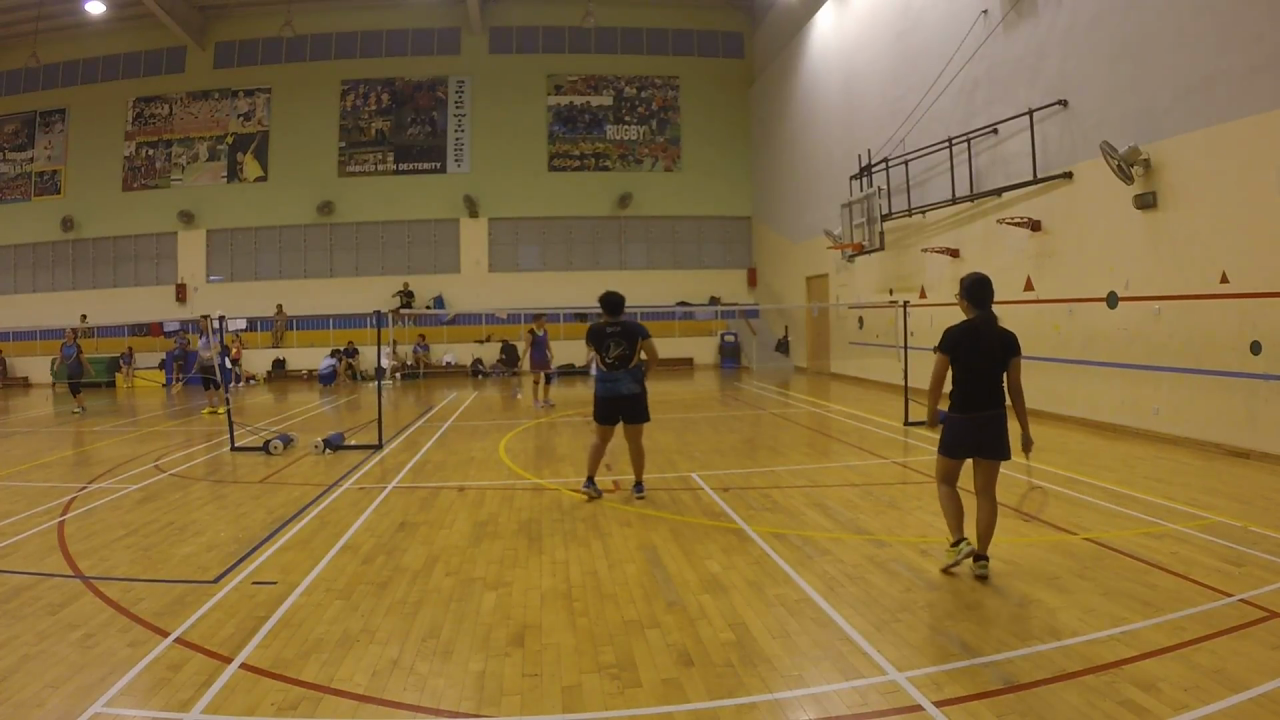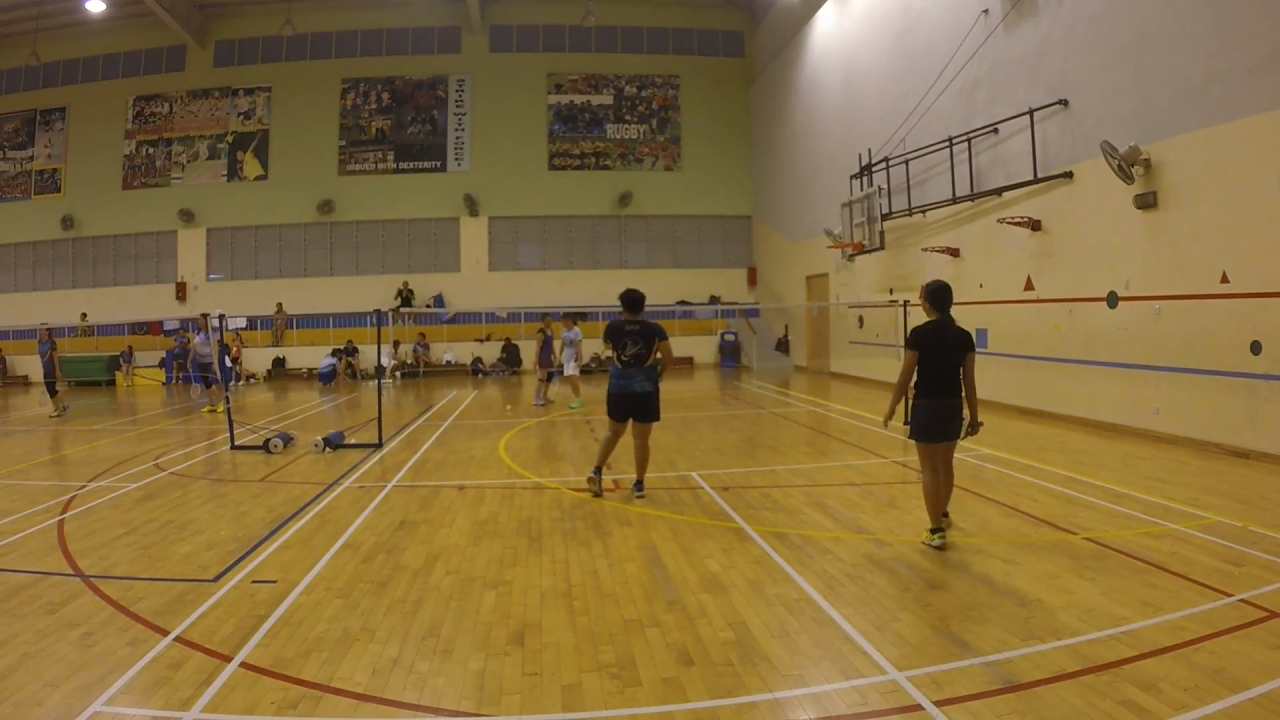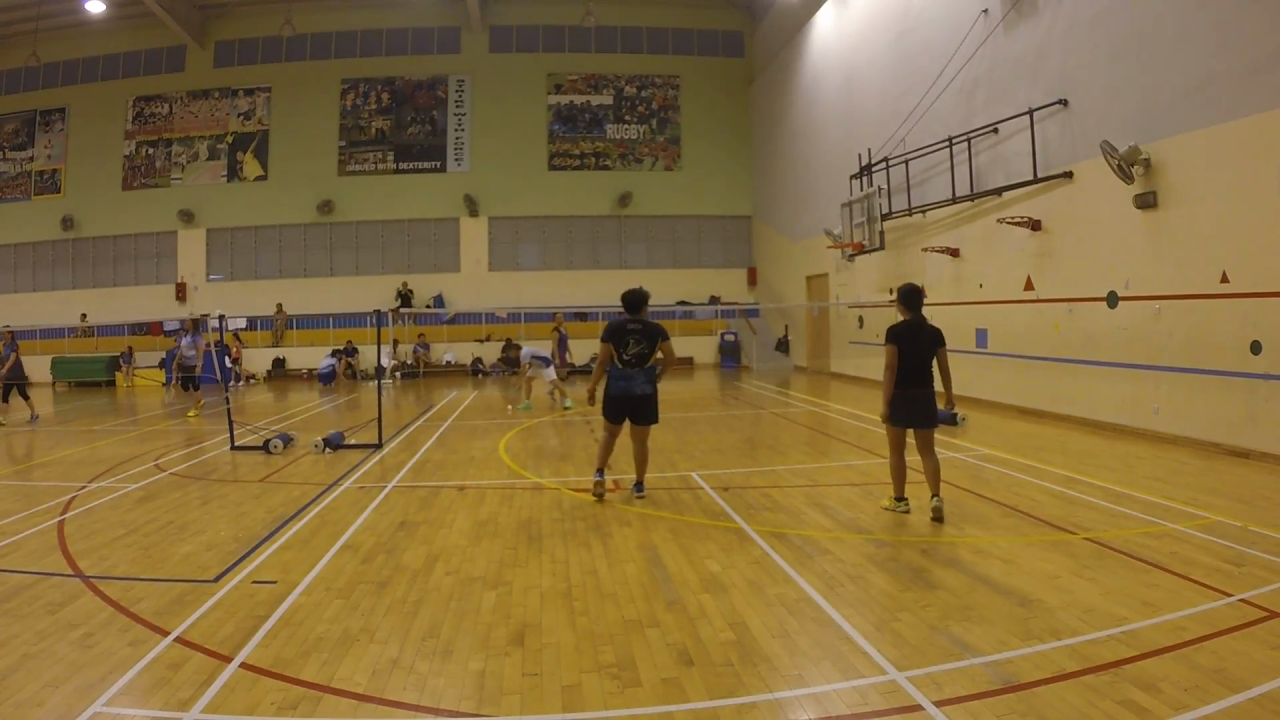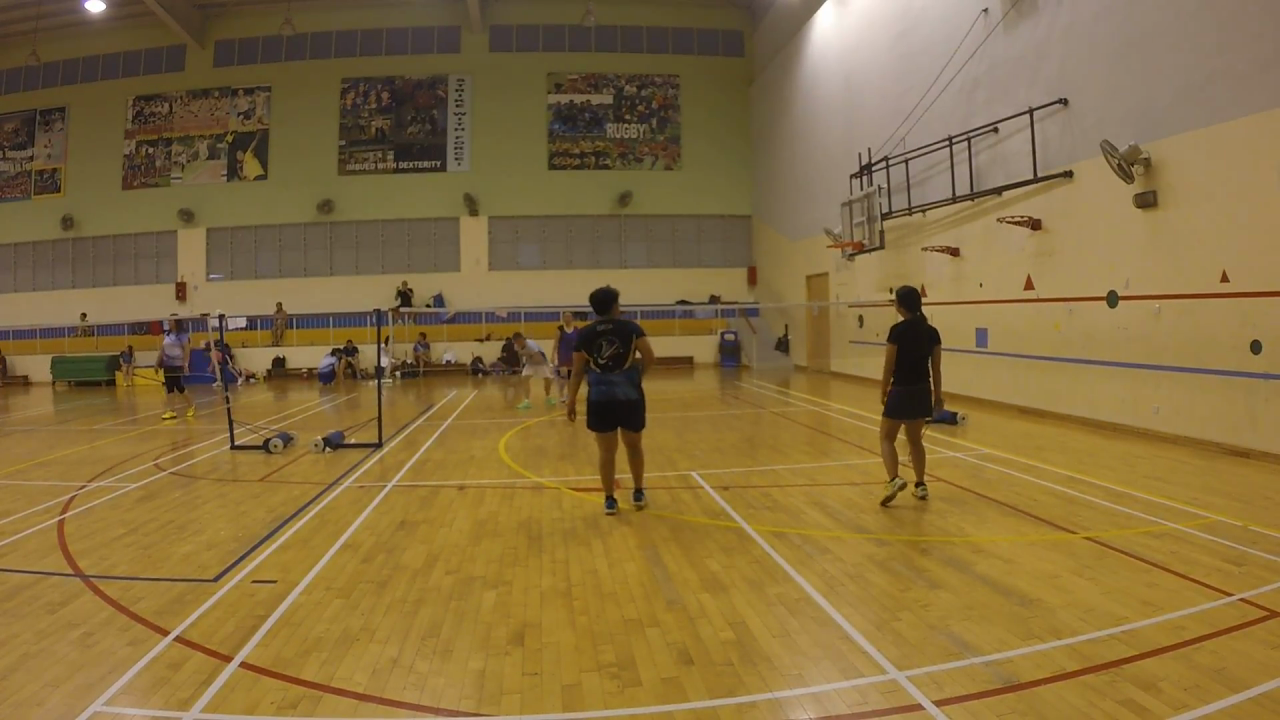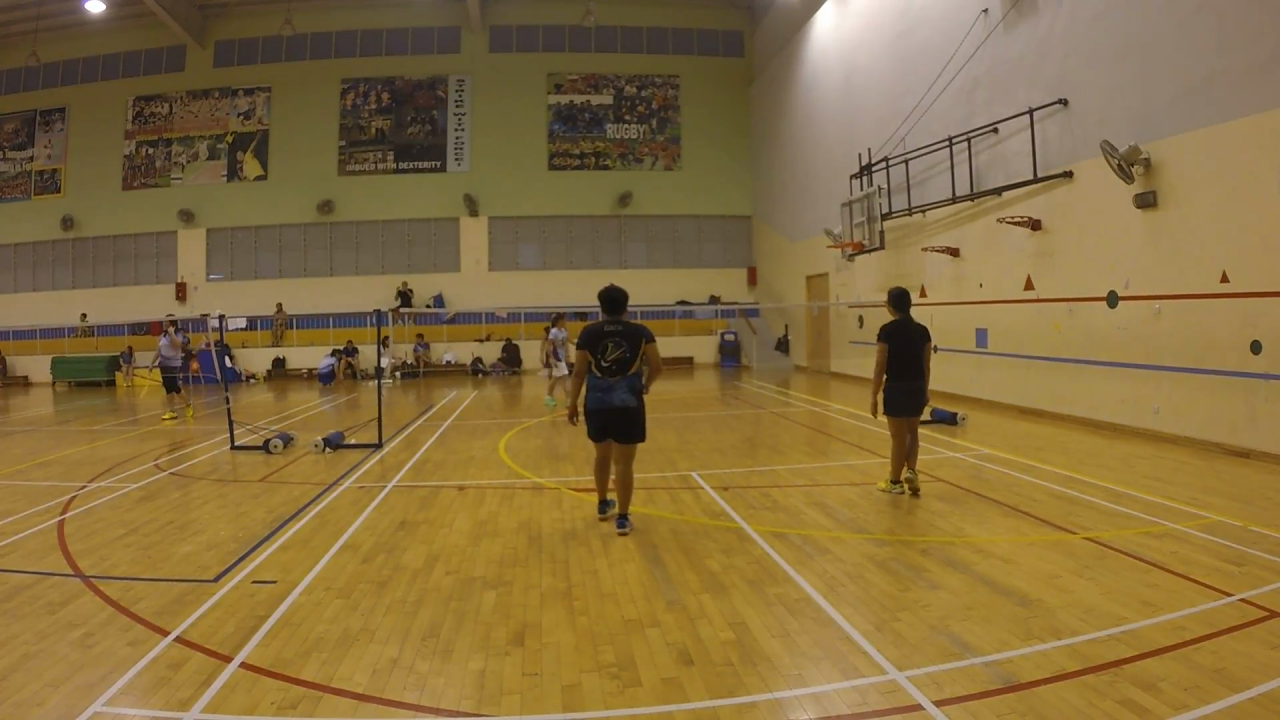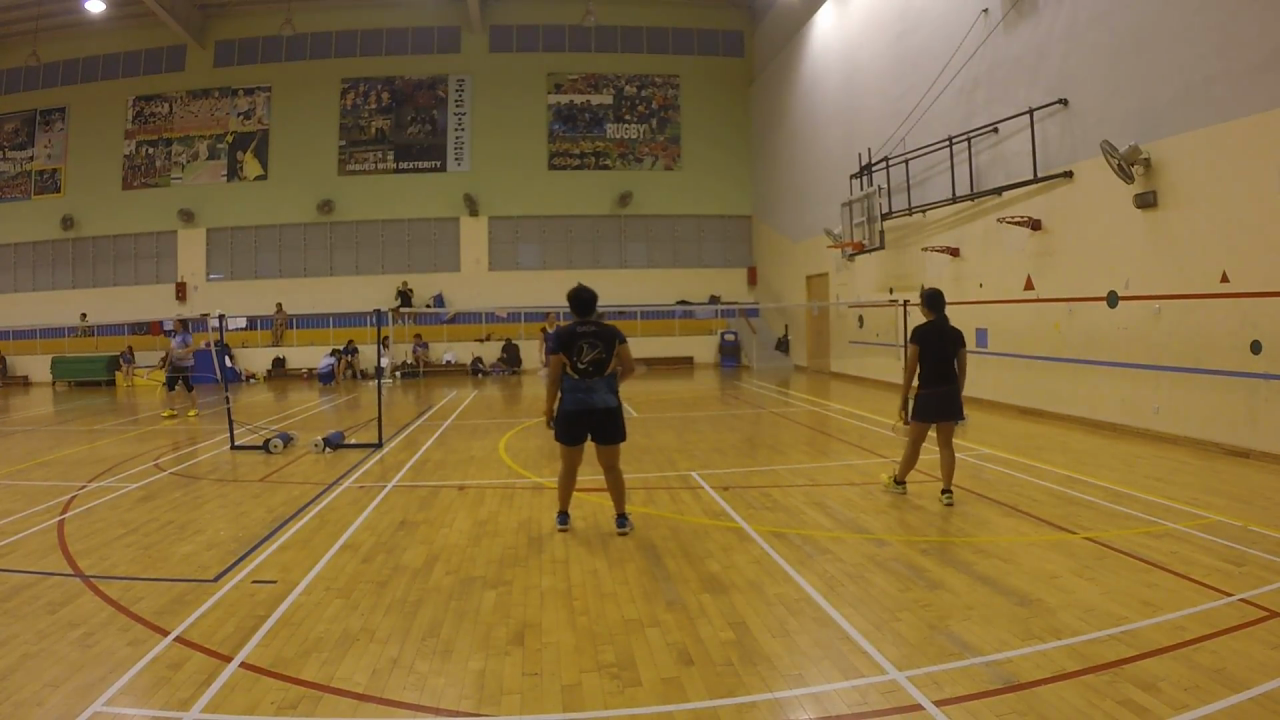
dt=0.7s
person 1, frame 1
left shoulder: (954, 335)
right shoulder: (1007, 339)
left elbow: (936, 383)
right elbow: (1016, 389)
left wrist: (931, 413)
right wrist: (1025, 429)
left hip: (961, 420)
right hip: (993, 421)
left knee: (945, 482)
right knee: (986, 491)
left ankle: (960, 544)
right ankle: (982, 557)
person 1, frame 2
left shoulder: (919, 334)
right shoulder: (964, 336)
left elbow: (906, 376)
right elbow: (969, 381)
left wrist: (892, 407)
right wrist: (974, 416)
left hip: (927, 407)
right hip: (953, 407)
left knee: (931, 469)
right knee: (945, 462)
left ankle: (936, 531)
right ankle: (943, 516)
person 1, frame 3
left shoulder: (895, 332)
right shoulder: (934, 333)
left elbow: (890, 369)
right elbow: (944, 368)
left wrist: (885, 404)
right wrist: (949, 395)
left hip: (901, 397)
right hip: (925, 397)
left knee: (897, 450)
right knee: (927, 450)
left ankle: (899, 500)
right ankle: (935, 498)
person 1, frame 4
left shoulder: (898, 330)
right shoulder: (931, 332)
left elbow: (889, 367)
right elbow: (935, 367)
left wrist: (884, 391)
right wrist: (937, 395)
left hip: (901, 391)
right hip: (921, 391)
left knee: (886, 438)
right knee: (915, 439)
left ankle: (894, 479)
right ankle: (921, 486)
person 1, frame 5
left shoulder: (887, 331)
right shoulder: (922, 331)
left elbow: (880, 367)
right elbow: (926, 365)
left wrist: (874, 396)
right wrist: (925, 392)
left hip: (896, 389)
right hip: (917, 388)
left knee: (898, 438)
right knee: (912, 432)
left ankle: (895, 482)
right ankle: (911, 471)
person 1, frame 6
left shoulder: (920, 332)
right shoulder: (956, 334)
left elbow: (911, 369)
right elbow: (962, 370)
left wrist: (903, 399)
right wrist: (957, 395)
left hip: (928, 394)
right hip: (950, 394)
left knee: (914, 442)
right knee: (946, 444)
left ankle: (898, 481)
right ankle: (947, 491)
person 2, frame 1
left shoulder: (594, 330)
right shoulder: (636, 329)
right elbow: (653, 357)
right wrist: (645, 371)
left hip: (605, 392)
right hip: (632, 391)
left knee: (601, 439)
right knee: (634, 441)
left ankle: (589, 482)
right ankle: (638, 485)
person 2, frame 2
left shoulder: (613, 327)
right shoulder: (655, 329)
right elbow: (668, 358)
right wrist: (660, 371)
left hip: (619, 389)
right hip: (645, 390)
left knee: (613, 432)
right knee: (641, 438)
left ankle: (596, 471)
right ankle: (639, 484)
person 2, frame 3
left shoulder: (612, 328)
right shoulder: (656, 330)
left elbow: (602, 361)
right elbow: (670, 359)
left wrist: (592, 386)
right wrist: (659, 373)
left hip: (616, 391)
right hip: (644, 392)
left knee: (610, 433)
right knee: (640, 441)
left ankle: (599, 474)
right ankle: (639, 485)
person 2, frame 4
left shoulder: (584, 335)
right shoulder: (631, 328)
left elbow: (577, 371)
right elbow: (649, 358)
left wrist: (571, 400)
right wrist: (639, 375)
left hip: (600, 398)
right hip: (630, 396)
left knee: (606, 450)
right knee: (634, 445)
left ankle: (609, 500)
right ankle: (638, 492)
person 2, frame 5
left shoulder: (588, 333)
right shoulder: (641, 332)
left elbow: (579, 372)
right elbow: (657, 367)
left wrist: (572, 403)
right wrist: (646, 384)
left hip: (596, 404)
right hip: (628, 405)
left knee: (603, 455)
right knee: (624, 463)
left ankle: (603, 504)
right ankle: (622, 518)
person 2, frame 6
left shoulder: (560, 335)
right shoulder: (612, 333)
left elbow: (554, 378)
right elbow: (629, 368)
left wrist: (549, 407)
left hip: (572, 408)
right hip: (606, 408)
left knee: (569, 466)
right knee: (611, 466)
left ankle: (562, 516)
right ankle: (622, 518)
